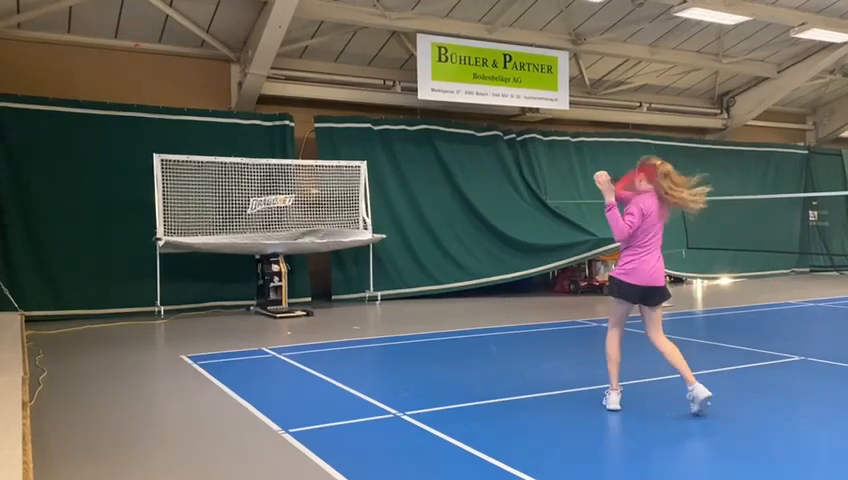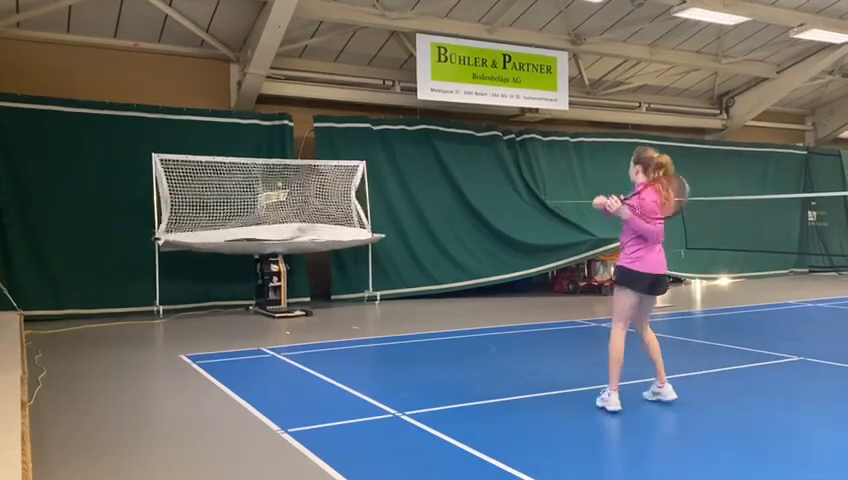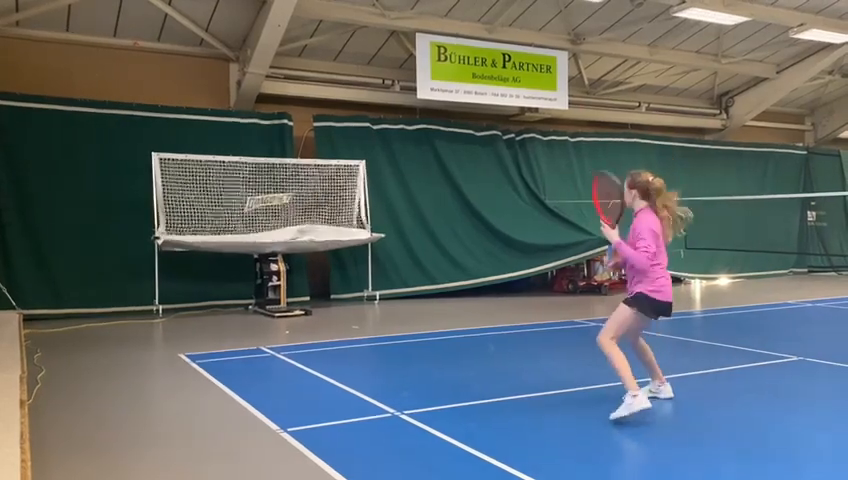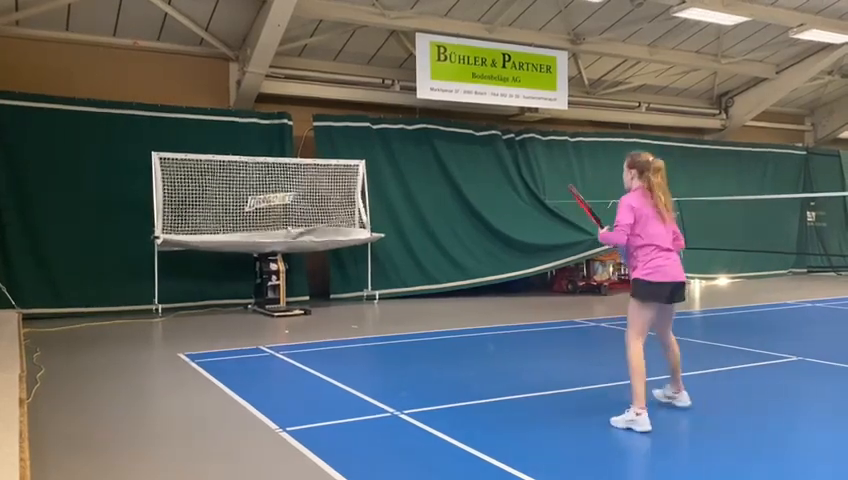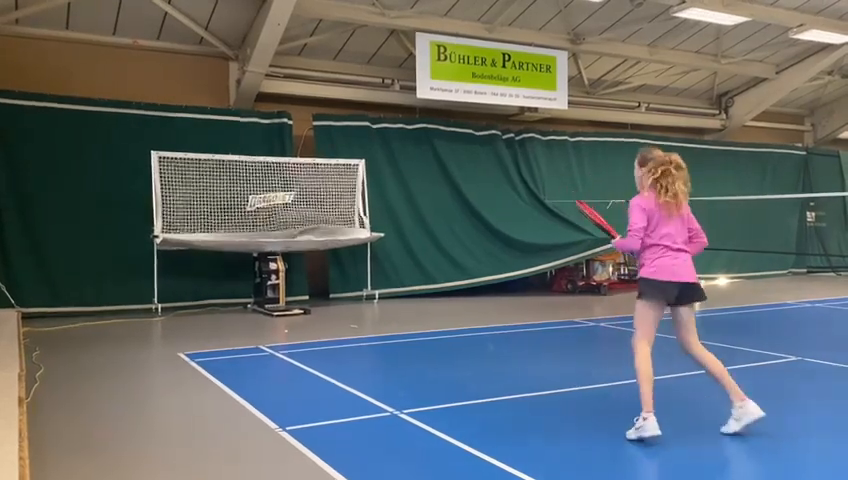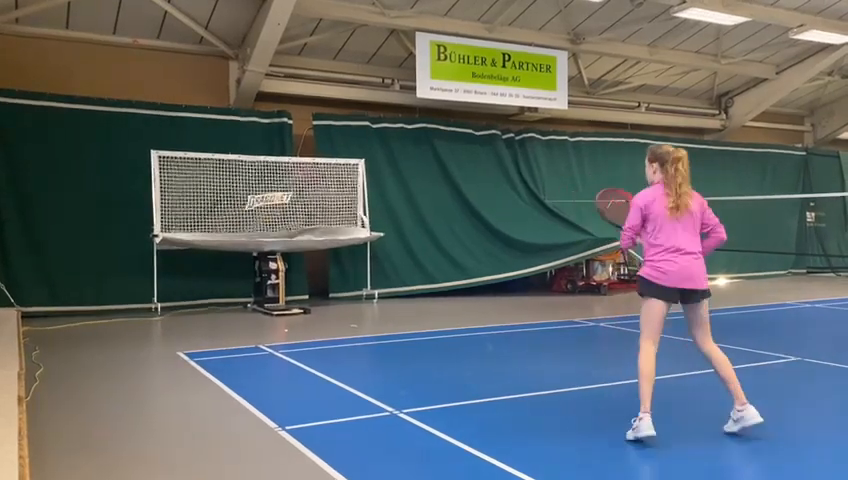
dt=0.2s
person 1, frame 1
left shoulder: (640, 203)
right shoulder: (657, 200)
left elbow: (621, 234)
right elbow: (624, 195)
left wrist: (609, 202)
right wrist: (608, 185)
left hip: (629, 275)
right hip: (654, 277)
left knee: (615, 331)
right knee: (657, 337)
left ankle: (614, 393)
right ankle: (694, 386)
person 1, frame 2
left shoulder: (647, 195)
right shoulder: (643, 192)
left elbow: (655, 234)
right elbow: (622, 209)
left wrist: (626, 214)
right wrist: (606, 203)
left hip: (637, 267)
right hip: (653, 269)
left knee: (618, 328)
right knee: (642, 327)
left ankle: (612, 393)
right ankle: (663, 385)
person 1, frame 3
left shoulder: (644, 221)
right shoulder: (647, 217)
left elbow: (642, 264)
left wrist: (615, 241)
right wrist: (619, 261)
left hip: (649, 293)
right hip: (655, 292)
left knee: (606, 338)
right knee: (632, 336)
left ankle: (635, 395)
right ankle: (660, 384)
person 1, frame 4
left shoulder: (629, 200)
right shoulder: (660, 204)
left elbow: (620, 238)
right elbow: (679, 242)
left wrist: (603, 234)
left hip: (650, 277)
right hip: (674, 275)
left knee: (634, 341)
right knee: (664, 334)
left ankle: (638, 412)
right ankle: (676, 390)
person 1, frame 5
left shoulder: (640, 202)
right shoulder: (678, 201)
left elbow: (634, 243)
right elbow: (700, 241)
left wrist: (617, 243)
left hip: (657, 277)
right hip: (685, 277)
left knee: (641, 346)
right knee: (692, 346)
left ankle: (647, 418)
right ankle: (742, 404)
person 1, frame 6
left shoulder: (643, 198)
right shoulder: (694, 198)
left elbow: (626, 241)
right elbow: (719, 236)
left wrist: (642, 239)
left hip: (659, 275)
right hip: (694, 276)
left knee: (647, 346)
right knee: (706, 344)
left ankle: (644, 418)
right ankle: (743, 407)
